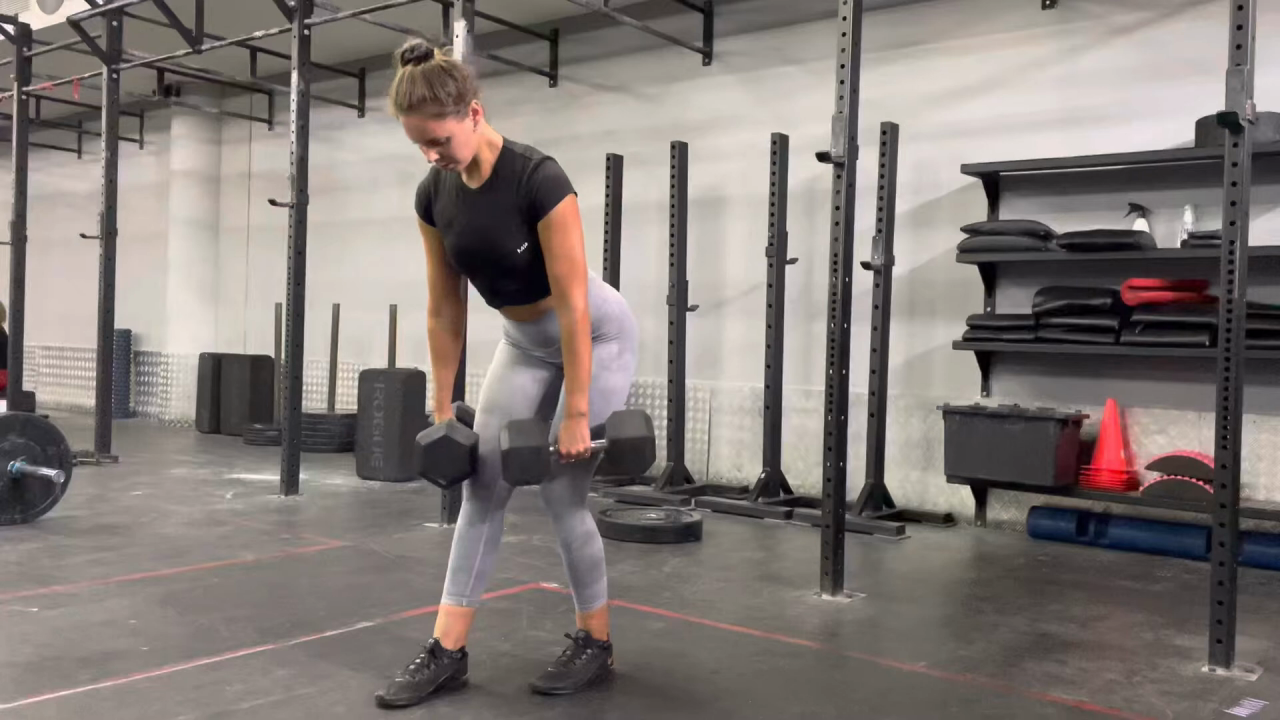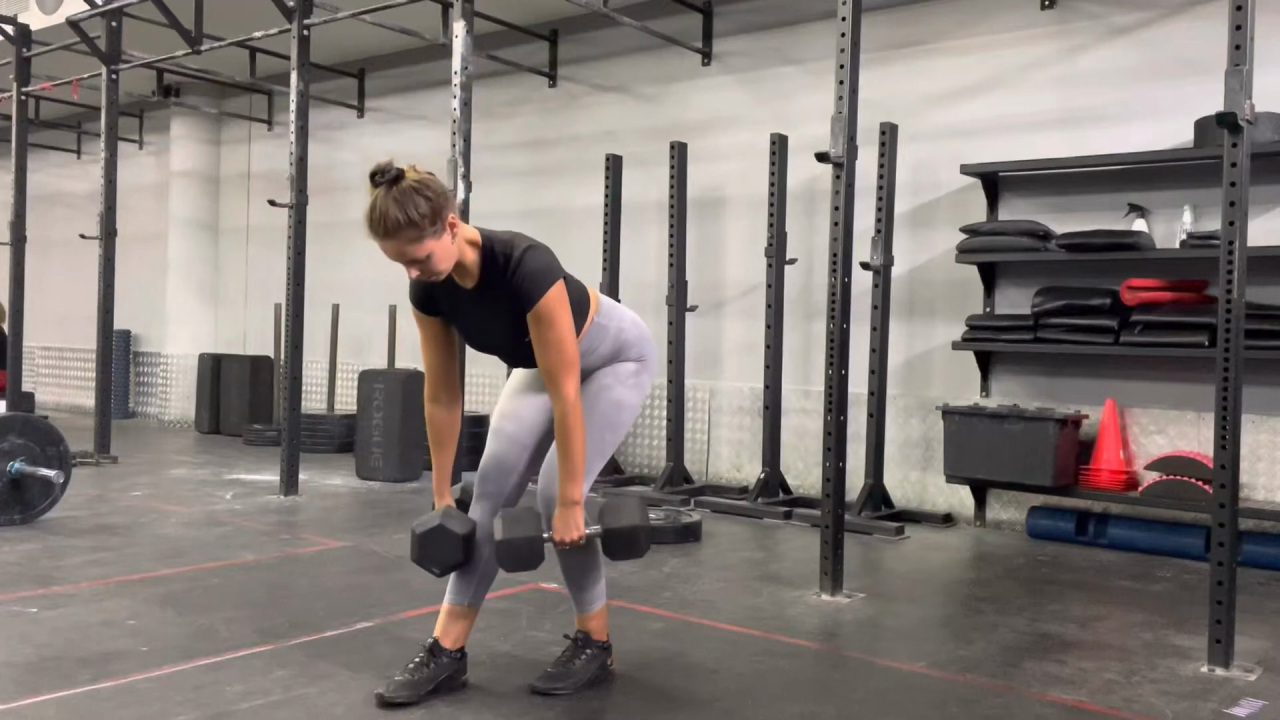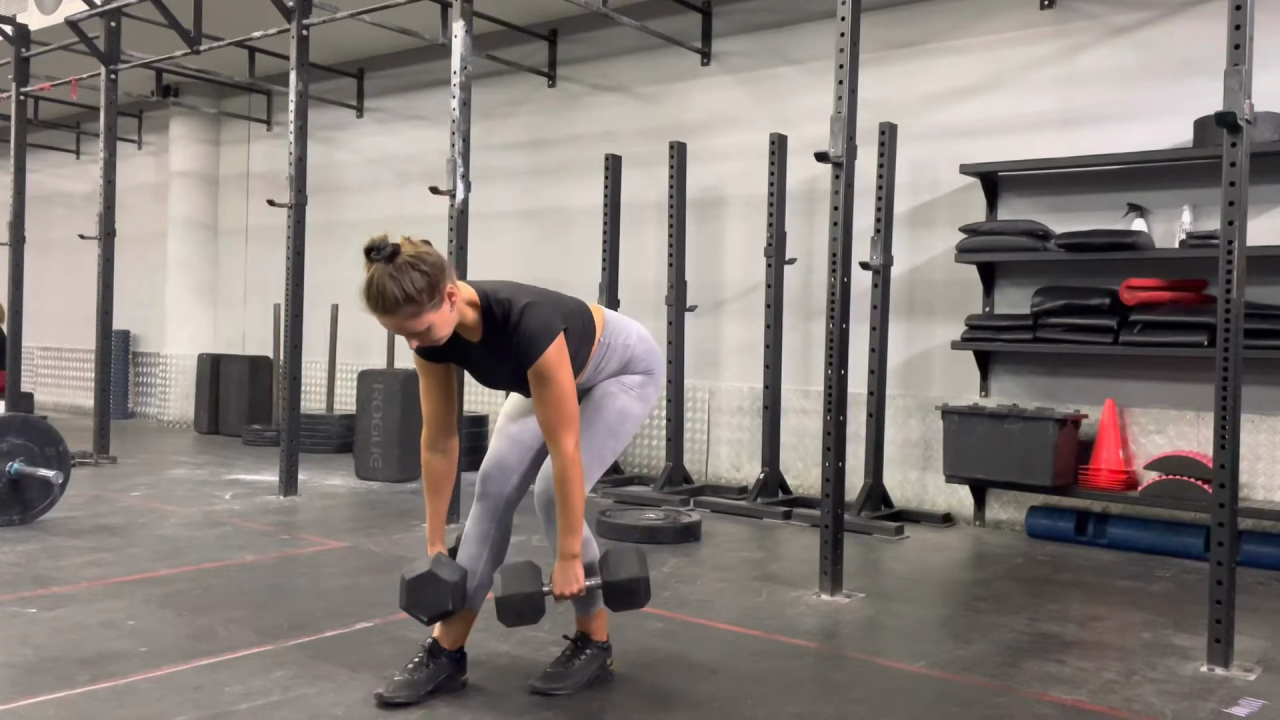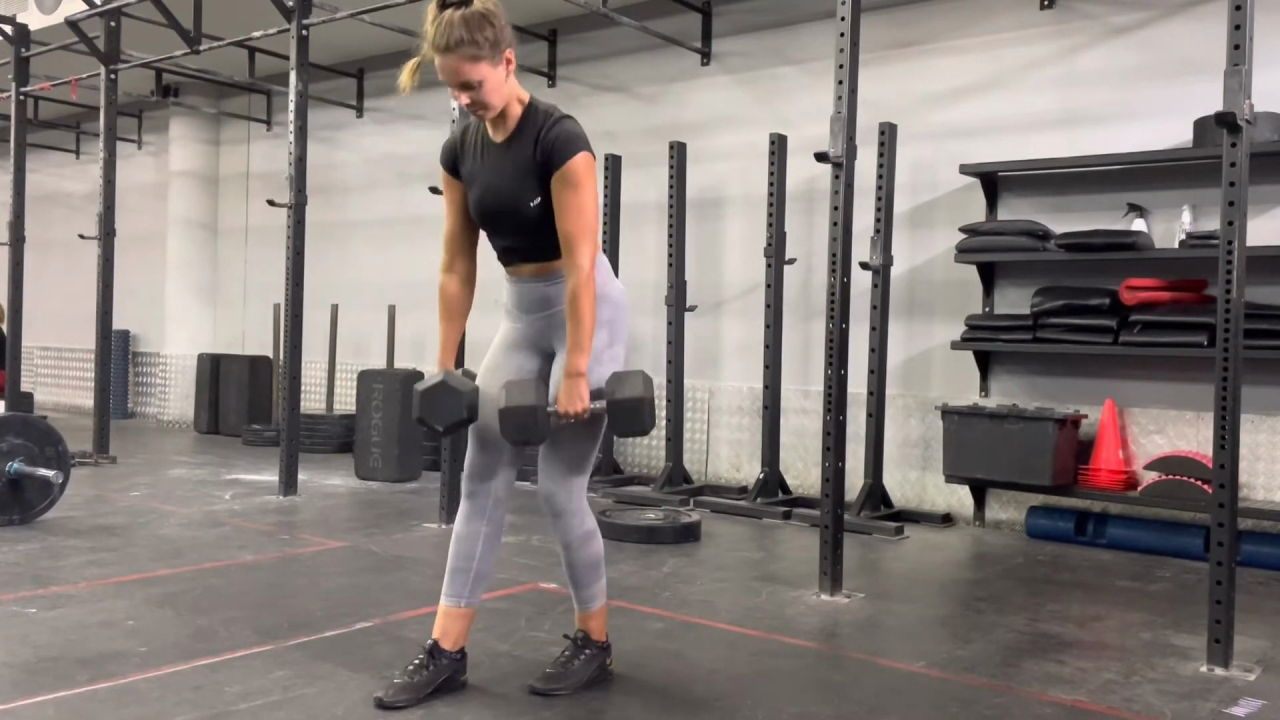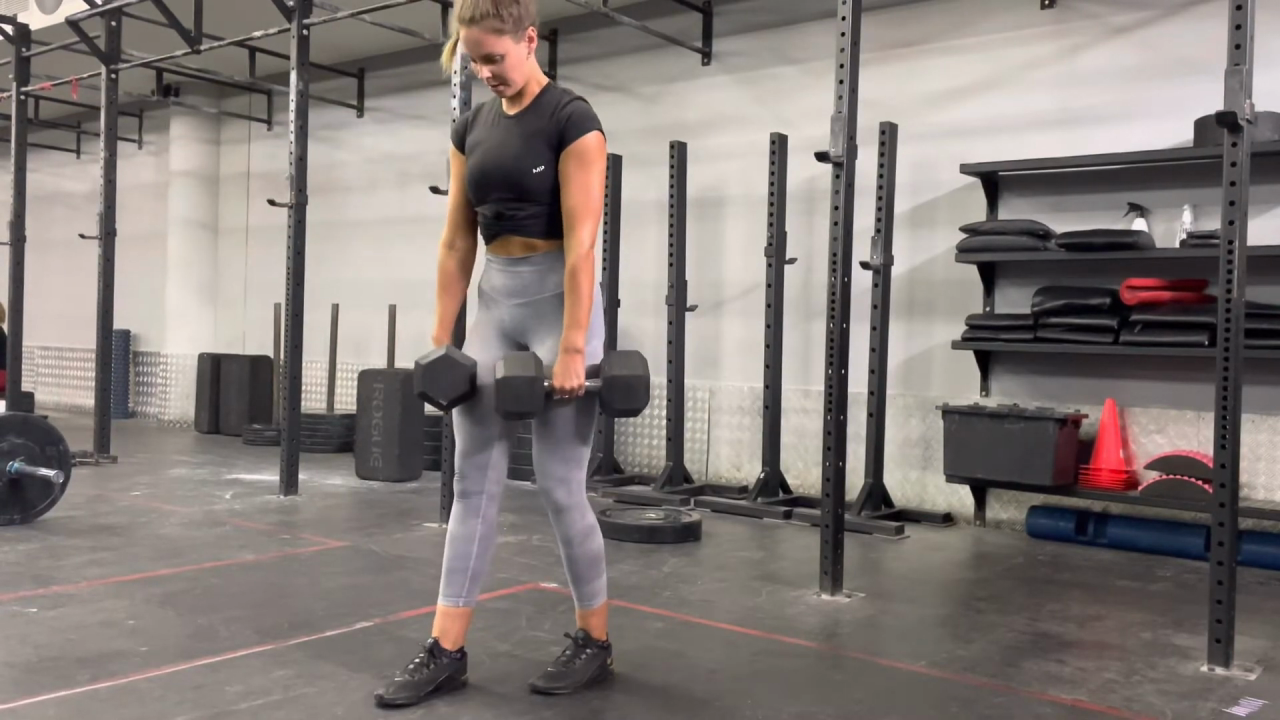
dt=1s
person 1, frame 1
left shoulder: (539, 178)
right shoulder: (434, 195)
left elbow: (573, 305)
right elbow: (444, 310)
left wrist: (575, 414)
right wrist: (443, 409)
left hip: (594, 336)
right hip: (522, 342)
left knee: (561, 490)
right knee: (482, 487)
left ankle: (596, 642)
right ankle: (447, 649)
person 1, frame 2
left shoulder: (526, 266)
right shoulder: (429, 289)
left elbow: (566, 395)
right elbow: (442, 396)
left wrist: (571, 501)
right wrist: (442, 494)
left hip: (615, 358)
right hip: (539, 364)
left knee: (553, 494)
right knee: (490, 489)
left ankle: (594, 642)
right ankle: (447, 651)
person 1, frame 3
left shoulder: (526, 321)
right shoulder: (434, 333)
left elbow: (565, 451)
right elbow: (439, 442)
left wrist: (568, 557)
right wrist: (435, 543)
left hip: (625, 369)
right hip: (556, 371)
left knee: (552, 493)
right knee: (493, 487)
left ankle: (594, 643)
right ankle: (446, 650)
person 1, frame 4
left shoulder: (559, 137)
right shoulder: (460, 149)
left elbow: (581, 264)
right elbow: (456, 266)
left wrist: (577, 373)
right wrist: (446, 367)
left hip: (588, 312)
right hip: (519, 316)
left knee: (559, 488)
right knee: (481, 480)
left ankle: (594, 643)
right ankle: (446, 649)
person 1, frame 5
left shoulder: (571, 118)
right shoulder: (471, 127)
left elbow: (580, 243)
right elbow: (456, 241)
left wrist: (572, 349)
right wrist: (441, 339)
left hip: (556, 302)
right hip: (493, 305)
left knee: (559, 485)
right knee: (474, 482)
left ankle: (594, 641)
right ankle: (447, 649)
